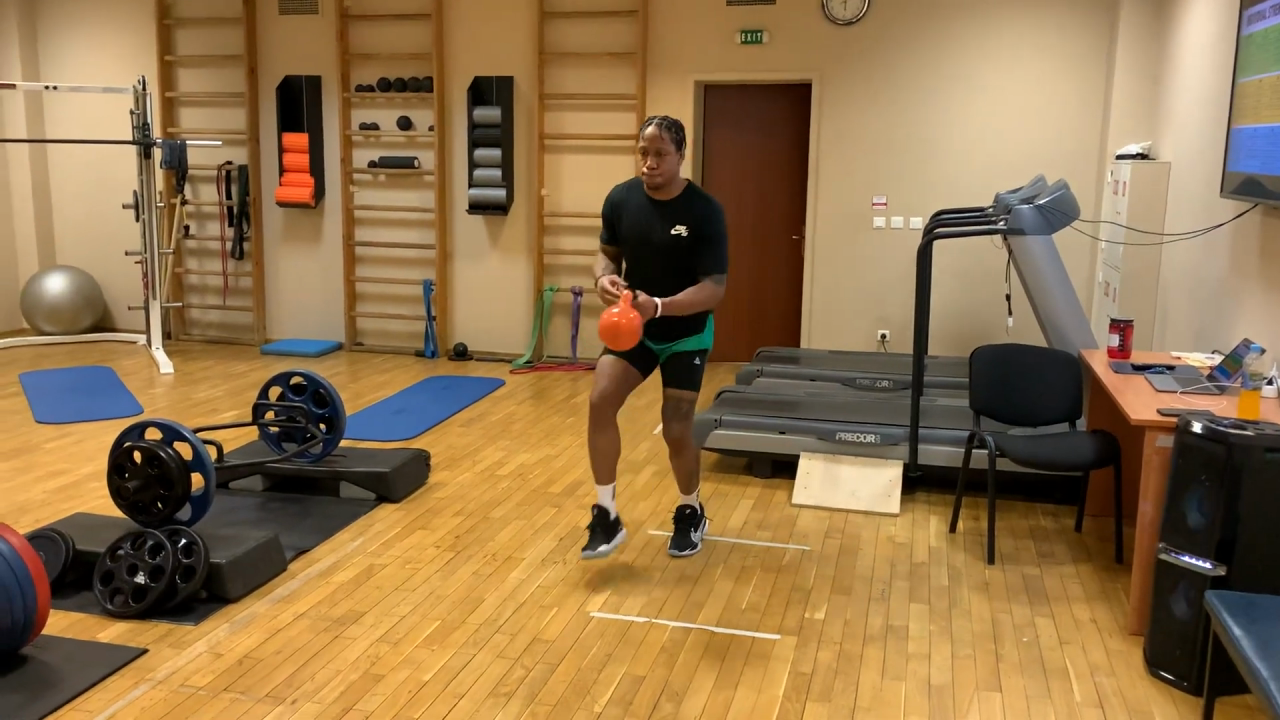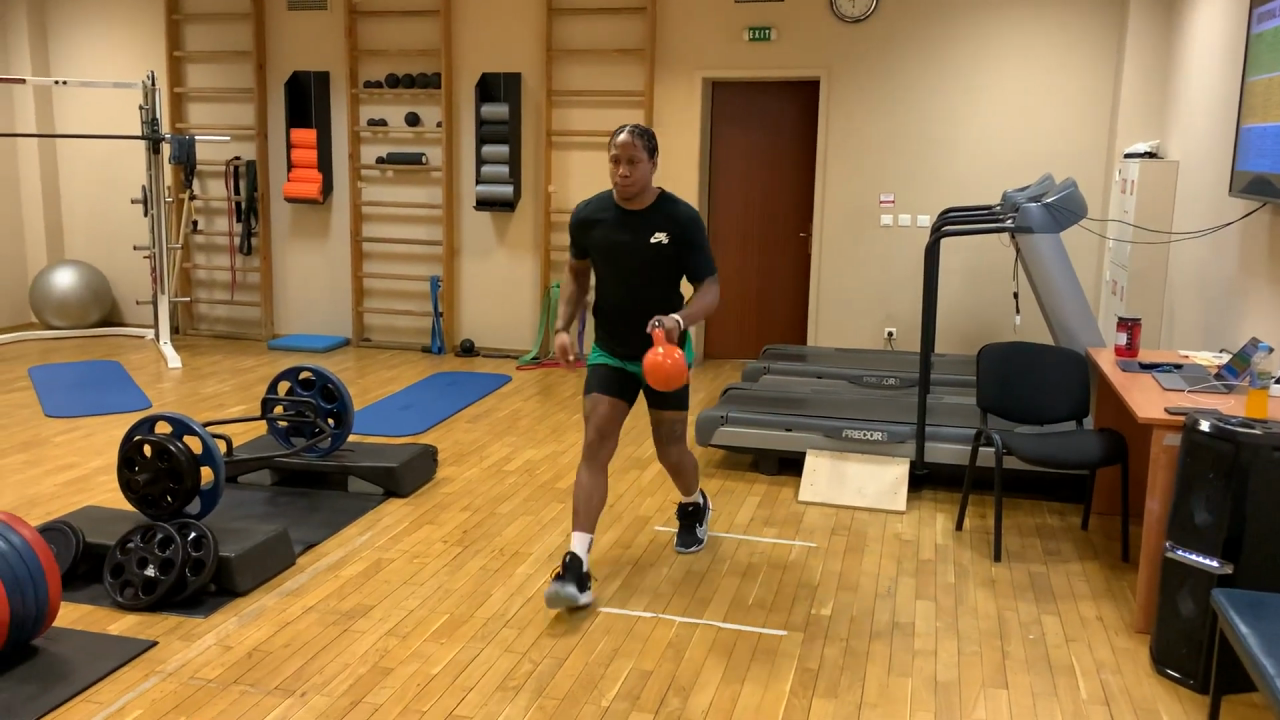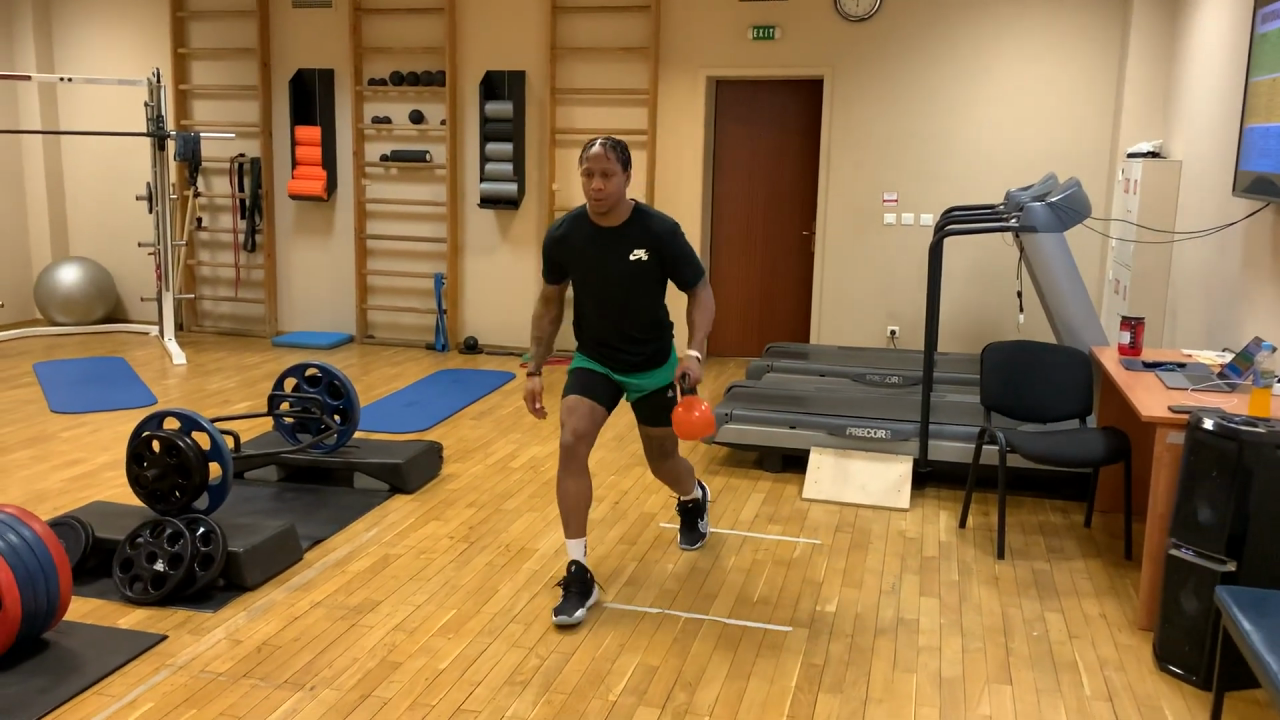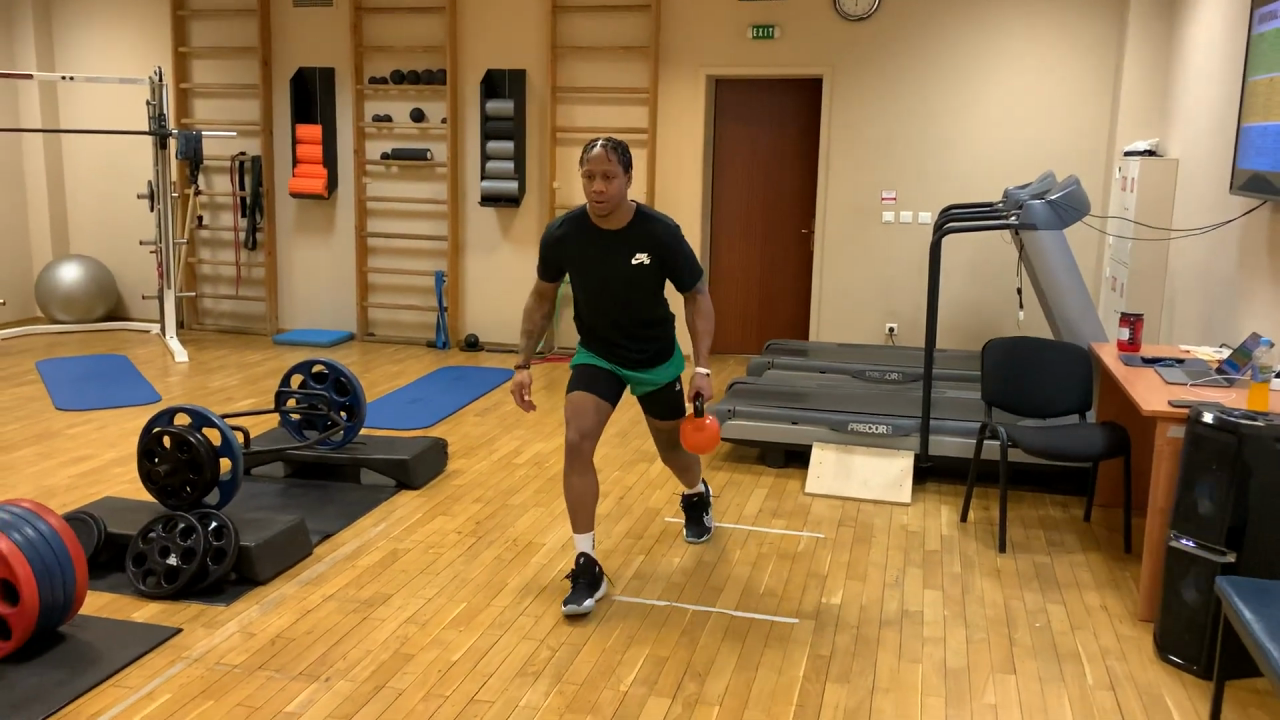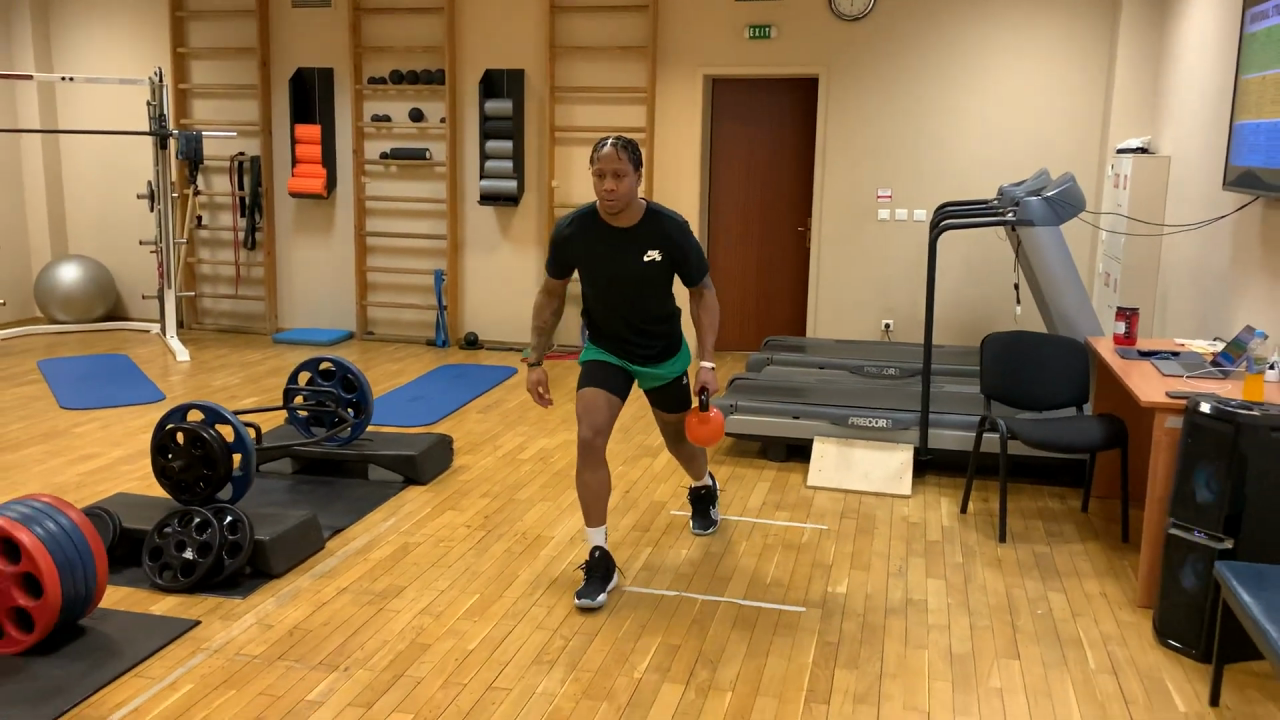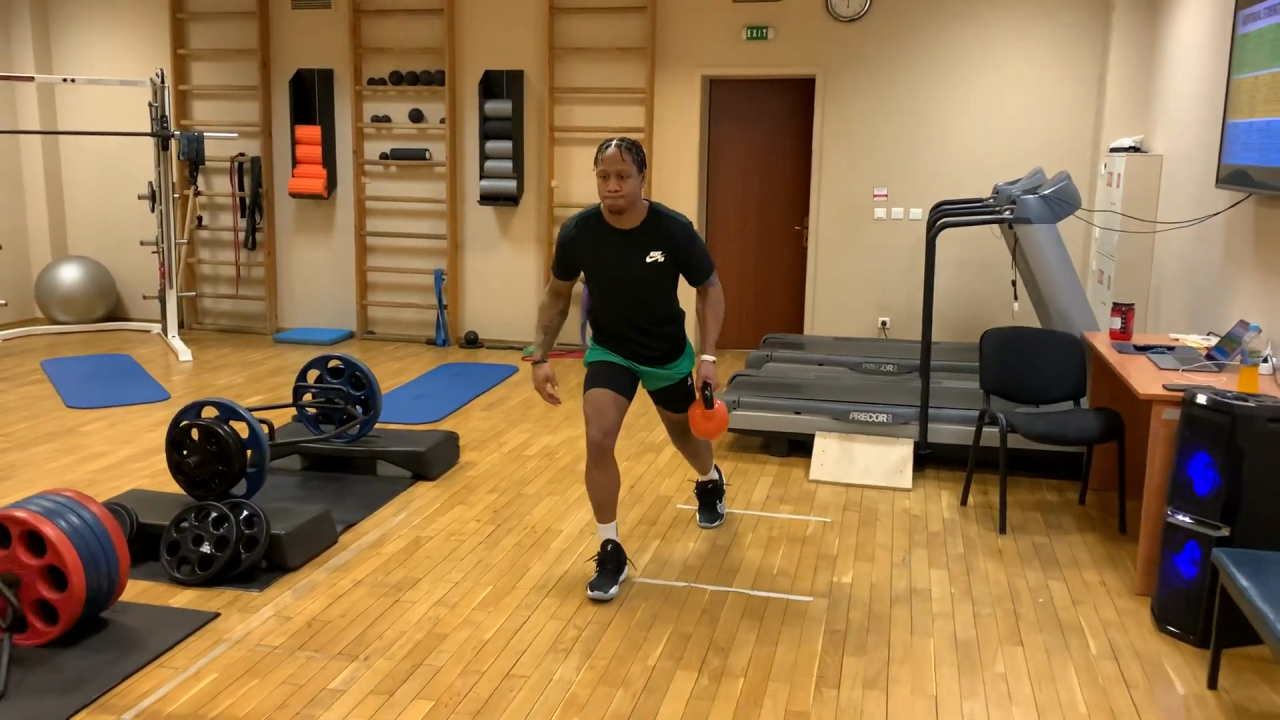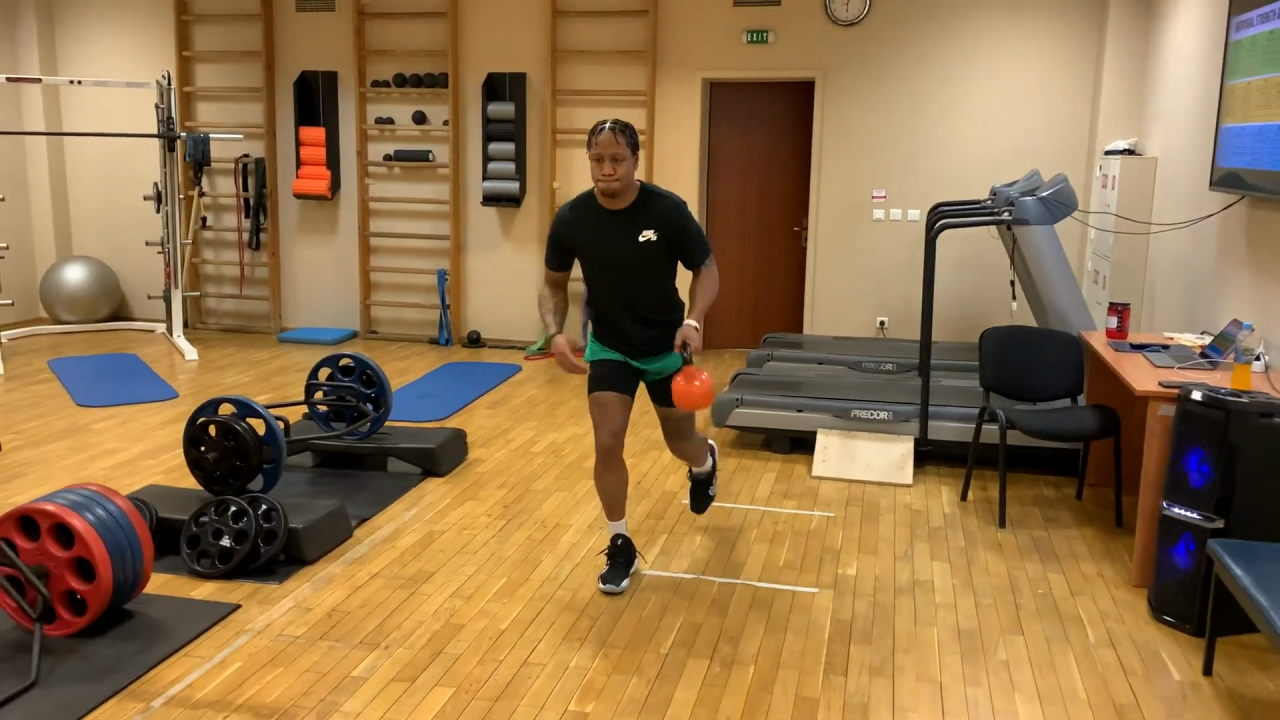
dt=0.2s
person 1, frame 1
left shoulder: (704, 211)
right shoulder: (620, 200)
left elbow: (715, 287)
right elbow: (608, 252)
left wrist: (662, 305)
right wrist: (605, 278)
left hip: (686, 331)
left knee: (676, 430)
right knee: (600, 404)
left ankle: (691, 513)
right ankle: (605, 514)
person 1, frame 2
left shoulder: (681, 219)
right shoulder: (588, 215)
left elbow: (708, 287)
right elbow: (577, 272)
left wrist: (679, 320)
right wrist: (563, 326)
right hip: (610, 352)
left knee: (671, 451)
right knee: (595, 445)
left ankle: (693, 507)
right ankle: (576, 565)
person 1, frame 3
left shoulder: (660, 231)
right shoulder: (562, 235)
left elbow: (700, 291)
right elbow: (550, 301)
left wrist: (694, 352)
right wrist: (534, 370)
left hip: (653, 363)
right hip: (593, 360)
left knee: (662, 462)
right knee: (571, 447)
left ankle: (694, 500)
right ankle: (578, 572)
person 1, frame 4
left shoulder: (661, 233)
right shoulder: (562, 233)
left elbow: (697, 295)
right elbow: (543, 297)
left wrist: (701, 367)
right wrist: (523, 364)
left hip: (656, 358)
right hip: (596, 354)
left knee: (672, 448)
right knee: (576, 444)
left ankle: (698, 495)
right ankle: (587, 565)
person 1, frame 5
left shoulder: (670, 229)
right shoulder: (571, 230)
left elbow: (703, 291)
right elbow: (551, 293)
left wrist: (706, 361)
right wrist: (535, 360)
left hip: (663, 352)
right hip: (604, 350)
left knee: (680, 440)
right knee: (588, 441)
left ankle: (704, 488)
right ankle: (599, 559)
person 1, frame 6
left shoulder: (674, 229)
right shoulder: (577, 232)
left elbow: (710, 287)
right elbow: (558, 294)
left wrist: (707, 355)
right wrist: (541, 355)
left hip: (669, 353)
right hip: (609, 349)
left knee: (688, 438)
right knee: (598, 442)
left ankle: (710, 481)
right ankle: (610, 551)
person 1, frame 7
left shoulder: (668, 210)
right shoulder: (570, 218)
left elbow: (707, 269)
right elbow: (552, 283)
left wrist: (694, 319)
right wrist: (554, 332)
left hip: (664, 344)
right hip: (609, 346)
left knee: (683, 445)
right knee: (607, 445)
left ankle: (704, 458)
right ankle: (620, 545)
